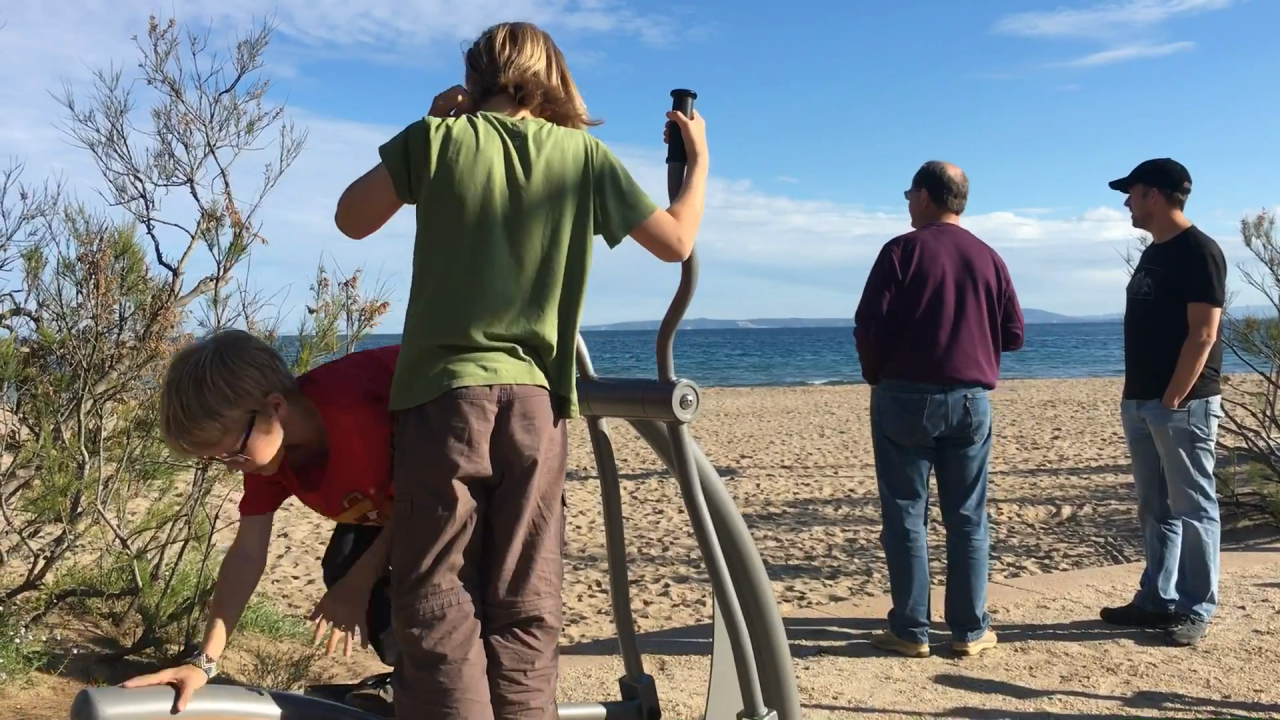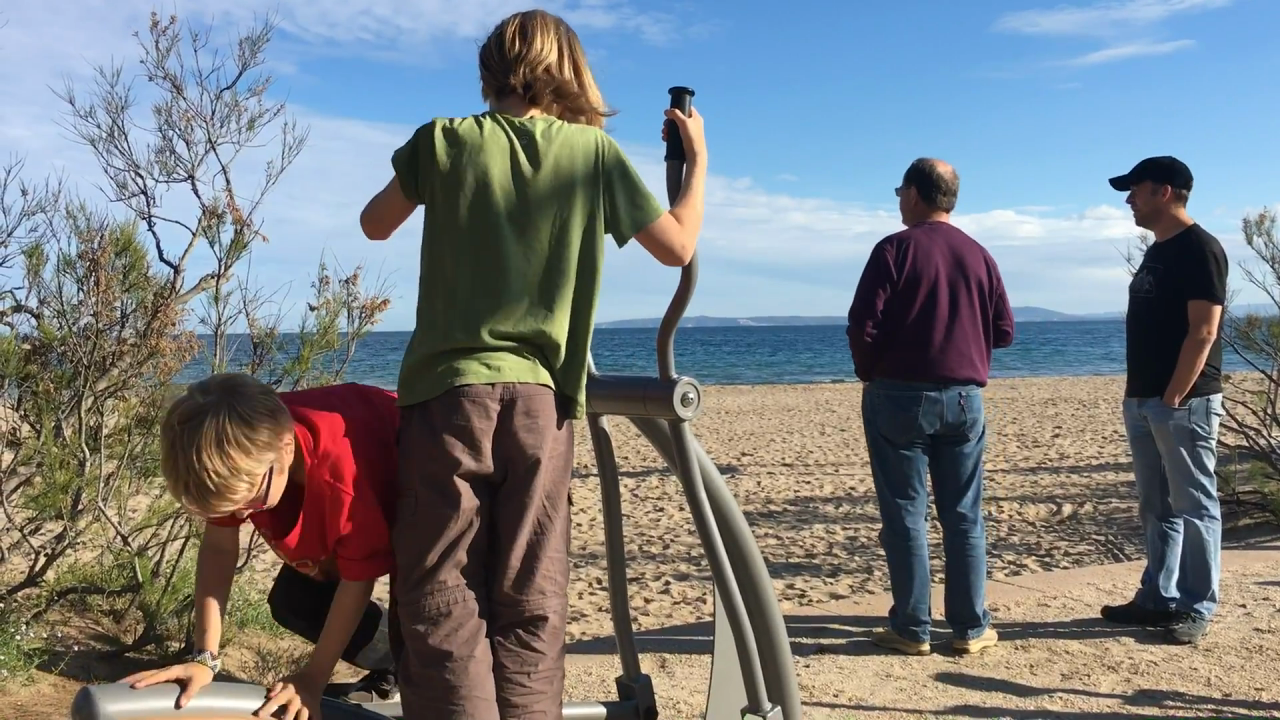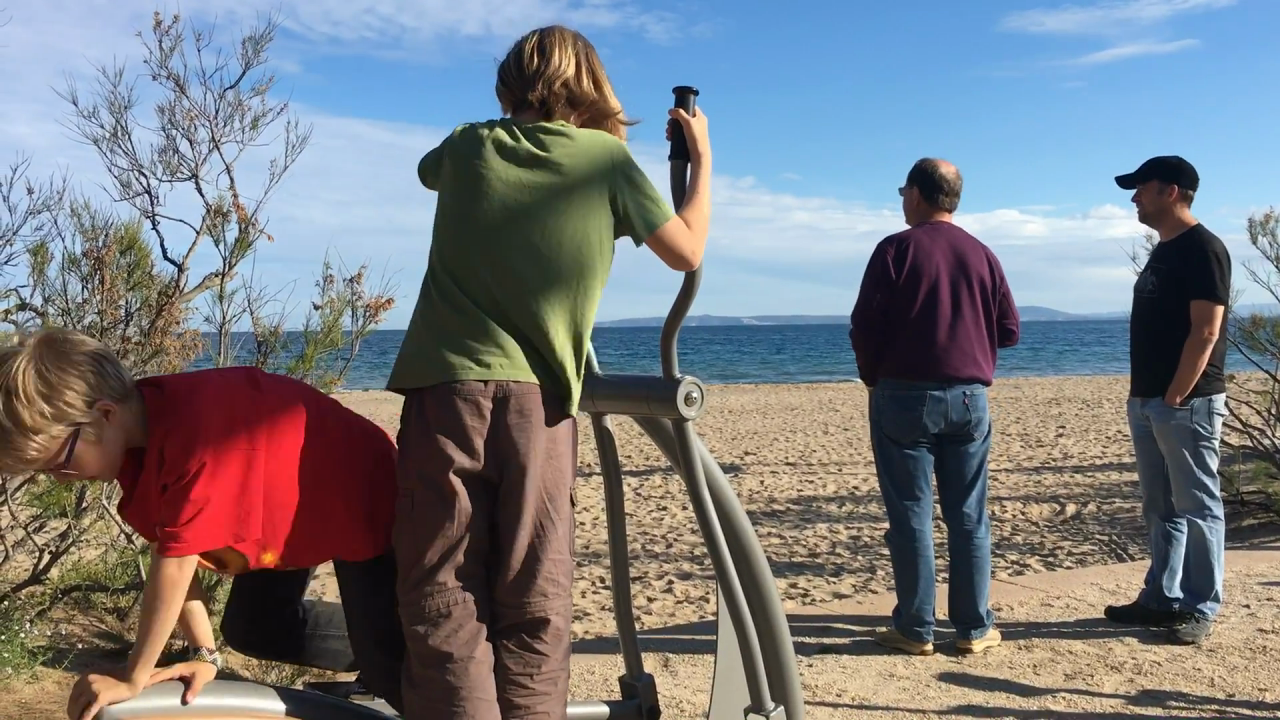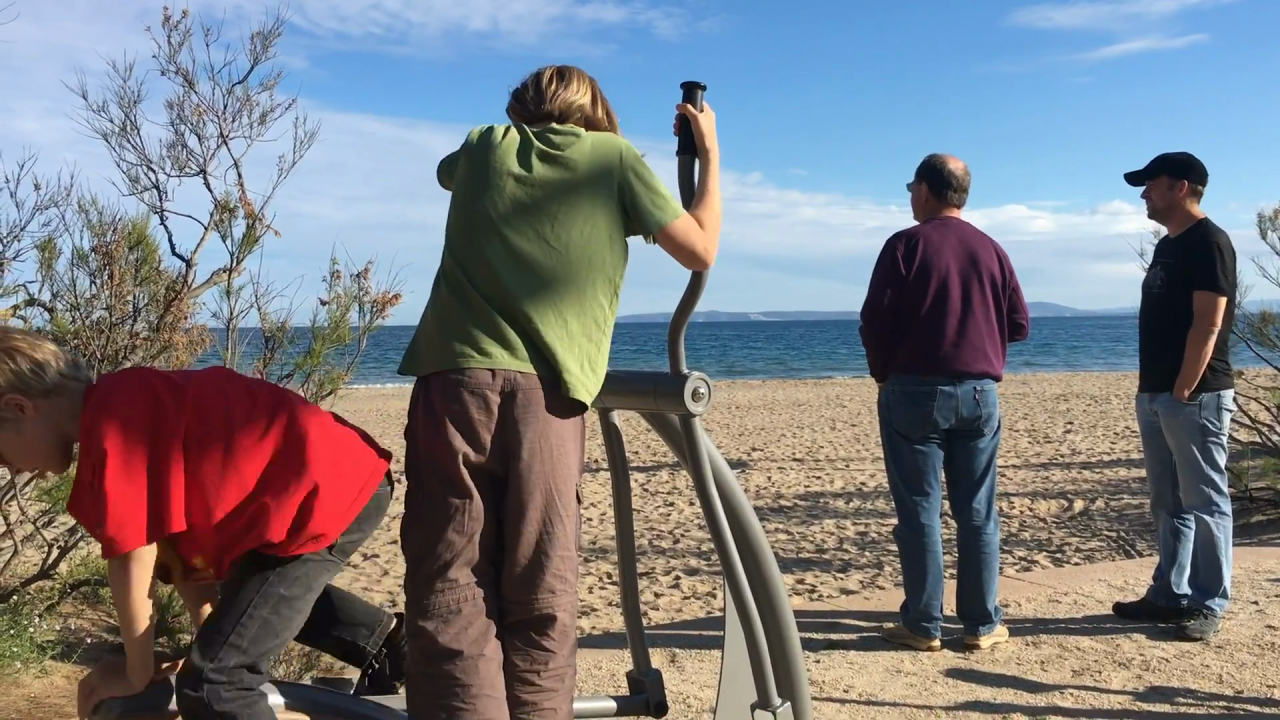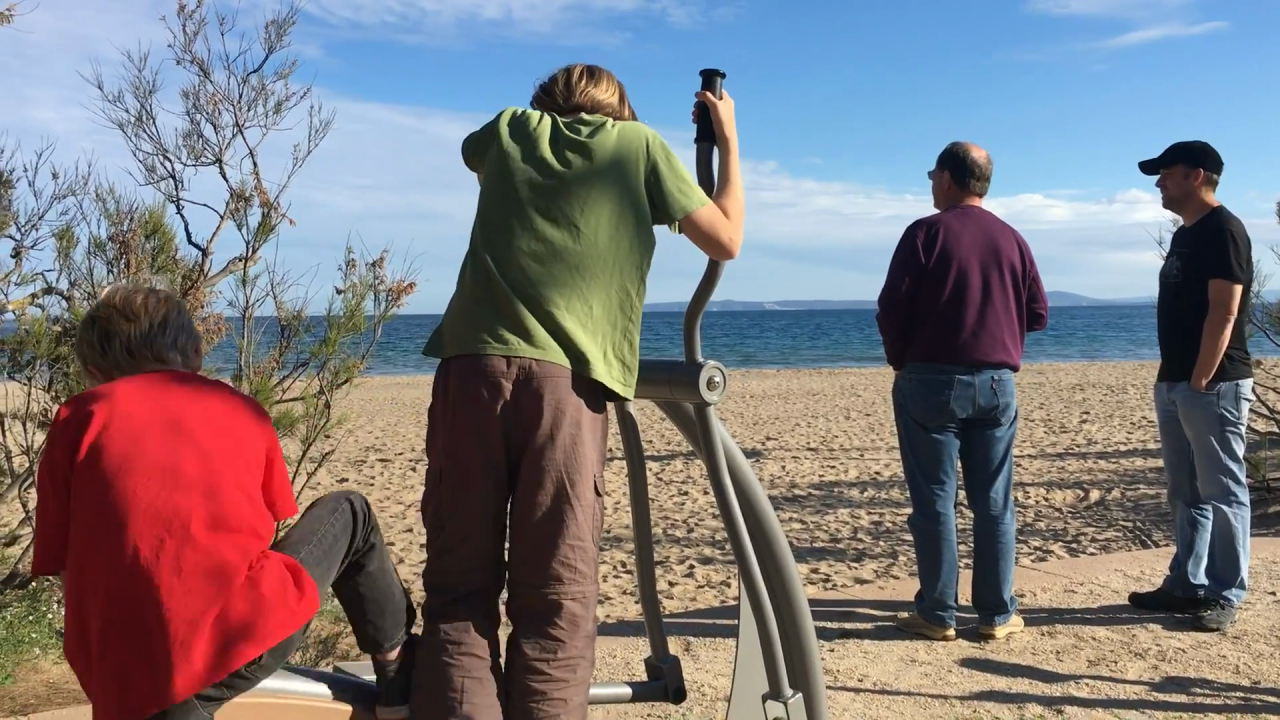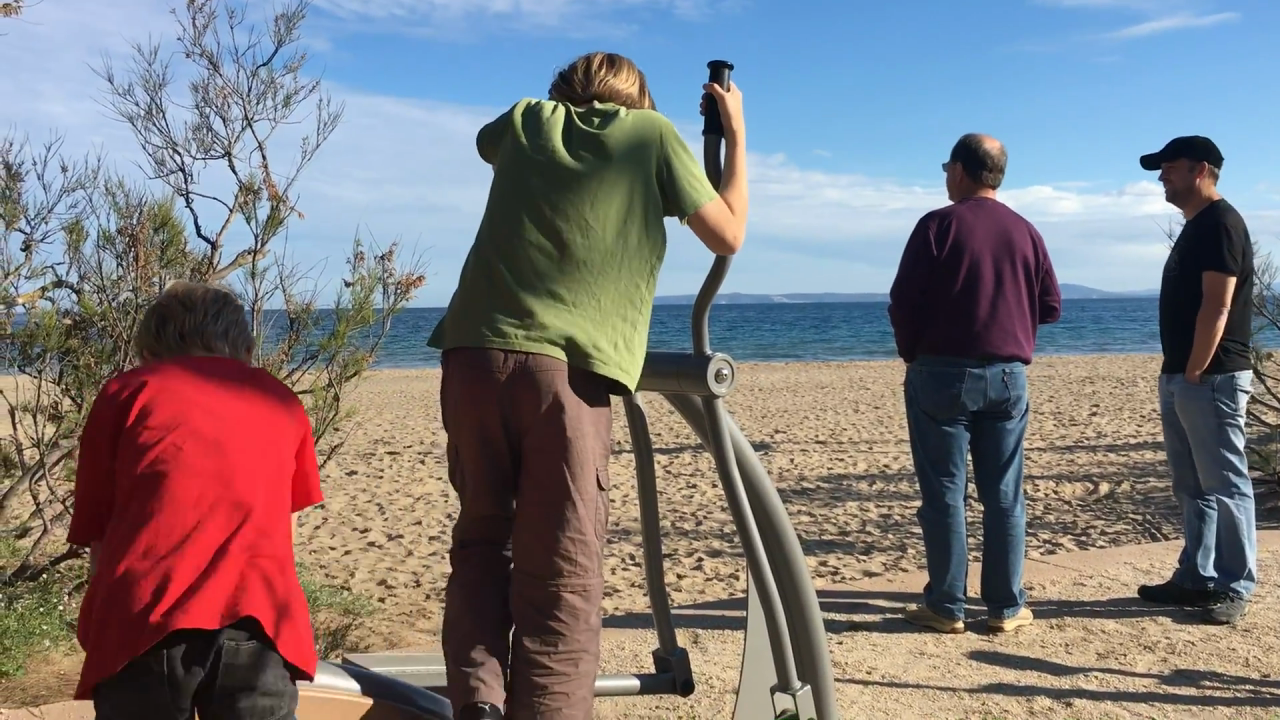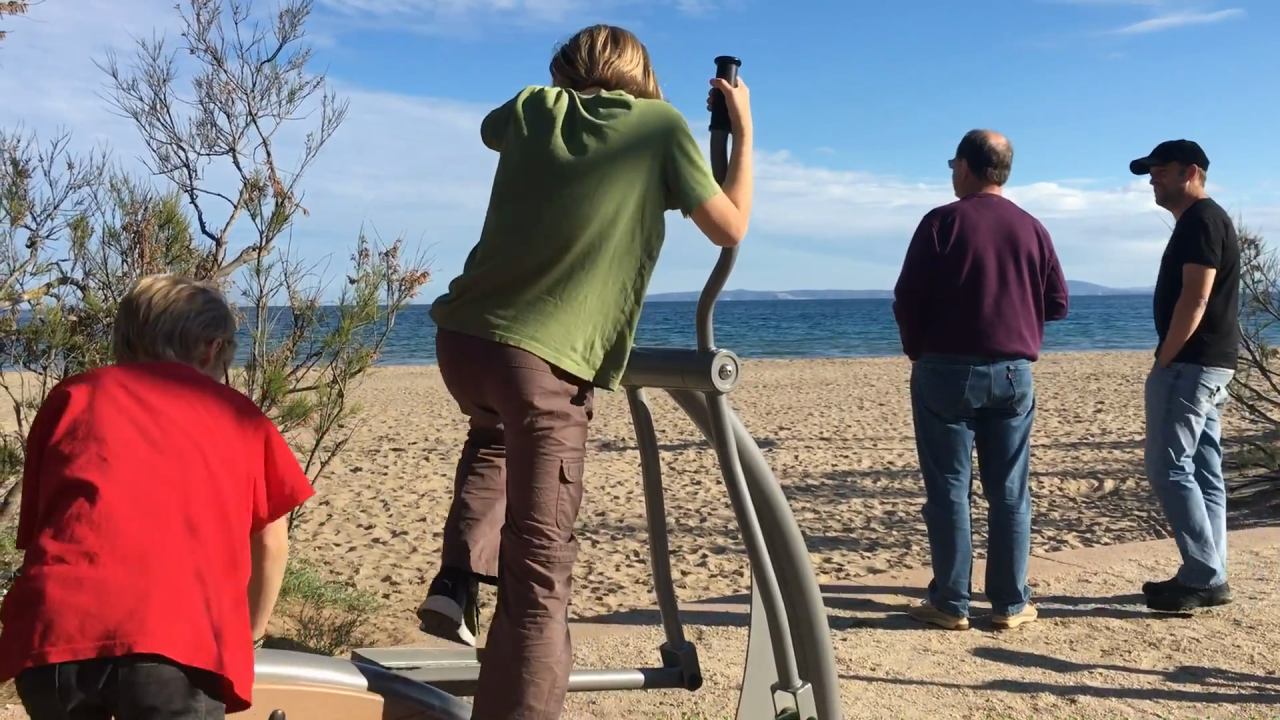
dt=0.5s
person 1, frame 1
left shoulder: (437, 139)
right shoulder: (581, 153)
left elbow: (351, 220)
right elbow: (675, 242)
right wrist: (699, 159)
left hip: (443, 393)
right hip: (533, 399)
left knee: (439, 604)
right knee: (524, 607)
person 1, frame 2
left shoulder: (444, 141)
right shoulder: (593, 152)
left elbow: (375, 225)
right elbow: (678, 247)
right wrist: (698, 158)
left hip: (448, 392)
right hip: (540, 398)
left knee: (442, 600)
right knee: (530, 602)
person 1, frame 3
left shoulder: (466, 147)
right shoulder: (604, 156)
right elbow: (687, 251)
right wrist: (701, 157)
left hip: (448, 389)
right hip: (538, 399)
left knee: (445, 599)
right knee: (533, 604)
person 1, frame 4
left shoulder: (482, 147)
right shoulder: (612, 155)
right elbow: (700, 251)
right wrist: (710, 155)
left hip: (455, 381)
right hip: (545, 393)
left knee: (450, 602)
right knee: (540, 605)
person 1, frame 5
left shoulder: (507, 130)
right shoulder: (637, 143)
right elbow: (725, 240)
right wrist: (729, 142)
left hip: (475, 367)
right hip: (566, 381)
left knee: (460, 592)
right knee: (555, 596)
person 1, frame 6
left shoulder: (525, 121)
right shoulder: (651, 132)
right elbow: (727, 236)
right wrist: (735, 134)
left hip: (474, 356)
right hip: (569, 370)
left knee: (482, 540)
right knee: (560, 584)
person 1, frame 7
left shoulder: (531, 107)
right shoulder: (660, 125)
left elbow: (491, 130)
right elbow: (731, 229)
right wrist: (743, 129)
left hip: (464, 336)
right hip: (549, 359)
left knee: (494, 434)
right knee: (537, 568)
left ankle: (458, 582)
person 2, frame 1
left shoulder: (902, 250)
right shoulder: (989, 258)
left elbow: (870, 327)
right elbow: (1014, 334)
left wrist: (874, 375)
left hip: (906, 397)
right hip: (971, 400)
left knee: (905, 515)
right knee: (968, 518)
left ankle: (911, 630)
right ankle: (970, 629)
person 2, frame 2
left shoulder: (895, 249)
right shoulder: (979, 255)
left elbow: (864, 327)
right elbow: (1004, 331)
left wrist: (868, 373)
left hip: (899, 396)
right hip: (964, 398)
left knee: (905, 514)
right knee: (964, 515)
left ankle: (912, 628)
right ankle: (970, 627)
person 2, frame 3
left shoulder: (896, 249)
right shoulder: (982, 254)
left elbow: (865, 327)
right elbow: (1009, 330)
left wrist: (872, 377)
left hip: (905, 396)
right hip: (970, 398)
left knee: (911, 515)
right knee: (969, 516)
left ankle: (915, 628)
right ankle: (974, 627)
person 2, frame 4
left shoulder: (905, 245)
right shoulder: (991, 249)
left elbow: (875, 321)
right elbow: (1019, 324)
left wrist: (882, 373)
left hip: (914, 392)
right hip: (979, 393)
left knee: (919, 511)
right knee: (977, 512)
left ankle: (922, 625)
right ankle: (982, 623)
person 2, frame 5
left shoulder: (926, 232)
right shoulder: (1011, 239)
left elbow: (892, 308)
right elbow: (1038, 313)
left wrist: (899, 360)
left hip: (931, 380)
right hip: (997, 382)
left knee: (934, 499)
right knee: (994, 502)
left ankle: (937, 613)
right ankle: (997, 613)
person 2, frame 6
left shoulder: (938, 224)
right shoulder: (1025, 231)
left elbow: (904, 301)
right elbow: (1051, 306)
left wrist: (910, 353)
left hip: (942, 373)
right hip: (1008, 375)
left knee: (945, 493)
right knee: (1004, 495)
left ankle: (946, 606)
right ankle: (1006, 605)
person 2, frame 7
left shoulder: (942, 222)
right shoulder: (1031, 228)
left elbow: (908, 299)
right elbow: (1058, 303)
left wrist: (916, 350)
left hip: (947, 370)
right hip: (1014, 373)
left knee: (949, 489)
right knee: (1010, 491)
left ankle: (950, 603)
right ankle: (1011, 603)
person 3, frame 1
left shoulder: (1199, 252)
right shoulder: (1152, 252)
left elbow: (1203, 335)
left wrist: (1173, 399)
right wrist: (1134, 394)
left hip: (1182, 404)
right hip: (1140, 402)
left knee: (1192, 509)
right knee: (1156, 509)
left ankle: (1195, 609)
right ankle: (1157, 599)
person 3, frame 2
left shoulder: (1200, 249)
right shoulder: (1157, 251)
left elbow: (1204, 332)
left wrist: (1174, 397)
right wrist: (1137, 394)
left hip: (1184, 402)
right hip: (1142, 400)
left knee: (1194, 507)
right knee: (1157, 507)
left ankle: (1196, 608)
right ankle: (1158, 598)
person 3, frame 3
left shoulder: (1203, 249)
right shoulder: (1162, 250)
left elbow: (1206, 333)
left wrist: (1176, 396)
left hip: (1186, 402)
right hip: (1147, 400)
left knee: (1196, 507)
right knee: (1161, 508)
left ankle: (1199, 608)
right ankle: (1162, 597)
person 3, frame 4
left shoulder: (1209, 242)
right shoulder: (1167, 245)
left elbow: (1207, 325)
left wrist: (1184, 390)
right wrist: (1152, 389)
left hip: (1195, 397)
right hip: (1154, 395)
left knee: (1205, 502)
right knee: (1168, 503)
left ankle: (1208, 604)
right ankle: (1170, 594)
person 3, frame 5
left shoulder: (1223, 231)
right shoulder: (1184, 234)
left elbow: (1223, 314)
left wrist: (1201, 381)
left hip: (1213, 386)
right hip: (1173, 384)
left knee: (1222, 493)
right knee: (1186, 492)
left ankle: (1225, 595)
right ankle: (1186, 584)
person 3, frame 6
left shoulder: (1220, 223)
right shoulder: (1195, 225)
left elbow: (1217, 307)
left wrist: (1195, 373)
left hip: (1211, 377)
right hip: (1181, 375)
left knee: (1225, 483)
right knee: (1192, 485)
left ankle: (1236, 587)
right ankle: (1197, 578)
person 3, frame 7
left shoulder: (1201, 220)
right shoulder: (1199, 222)
left elbow: (1195, 299)
left wrist: (1164, 360)
left hip: (1189, 364)
right hip: (1206, 364)
left knee: (1168, 470)
right knee: (1202, 474)
left ankle: (1205, 576)
right ankle: (1203, 575)
person 4, frame 1
left shoulder: (360, 415)
right shoulder: (265, 441)
right elbow: (249, 550)
left wrist: (360, 574)
right wrist: (204, 659)
right knee: (341, 569)
person 4, frame 2
left shoulder: (341, 470)
right shoulder: (231, 452)
left elbow: (358, 579)
right elbow: (219, 547)
left wrist: (312, 679)
right wrist: (205, 658)
right knee: (291, 605)
right ankle: (393, 668)
person 4, frame 3
left shoulder: (195, 435)
right shoulder: (140, 430)
left elbow: (175, 562)
right elbow: (167, 547)
left wrist: (133, 678)
right wrist: (205, 654)
left hip: (360, 499)
left knee: (386, 667)
right knee: (247, 629)
right ankle: (369, 660)
person 4, frame 4
left shoulder: (110, 420)
right shoulder: (137, 398)
left elbow: (133, 562)
right elbow: (185, 539)
left wrist: (137, 675)
right wrist: (210, 644)
left hip: (324, 497)
right hip: (338, 482)
left knee: (220, 682)
right ankle: (386, 644)
person 4, frame 5
left shoulder: (77, 419)
right shoulder: (242, 409)
left elbow: (66, 569)
left wrist: (117, 671)
right hip: (258, 629)
right knee: (350, 515)
right ankle: (399, 680)
person 4, frame 6
left shoulder: (123, 393)
right shoulder: (279, 402)
left elbow: (97, 538)
left wrist: (115, 630)
left hip: (144, 628)
right hip: (253, 621)
person 4, frame 7
left shoulder: (70, 397)
right shoulder: (238, 412)
right elbow: (273, 539)
right wrist: (251, 631)
left hip: (57, 625)
right hip: (176, 641)
